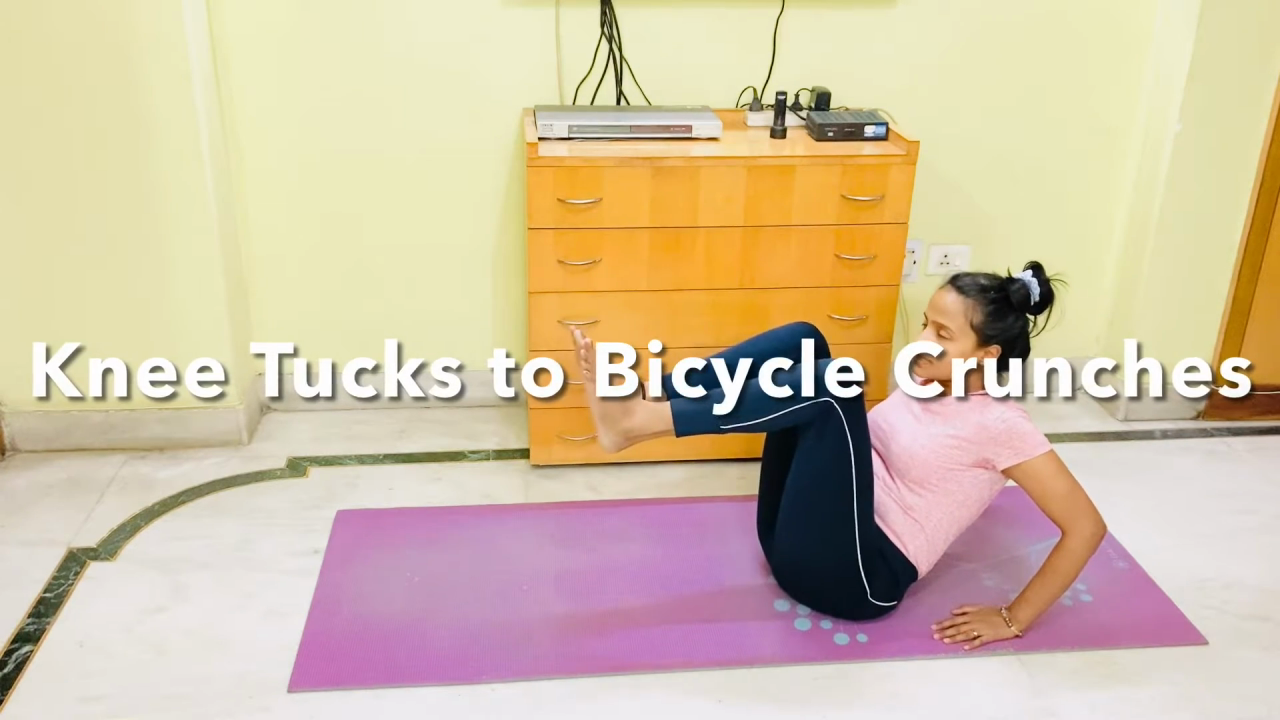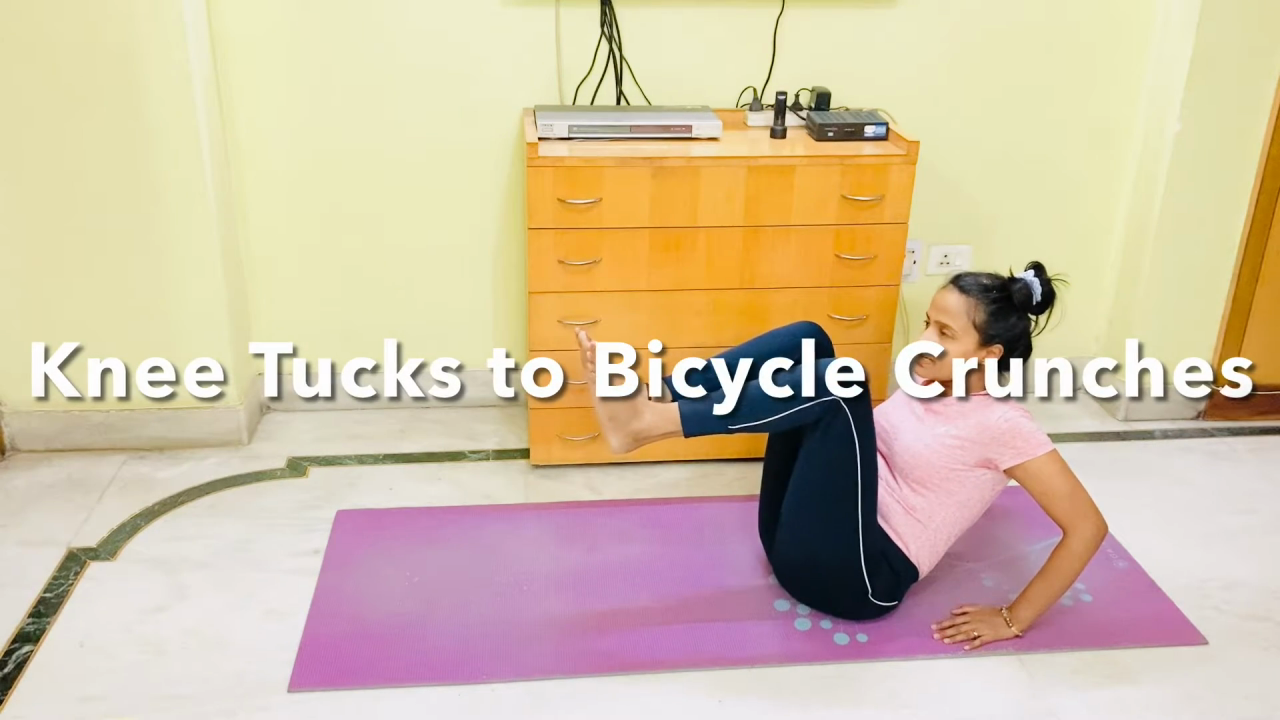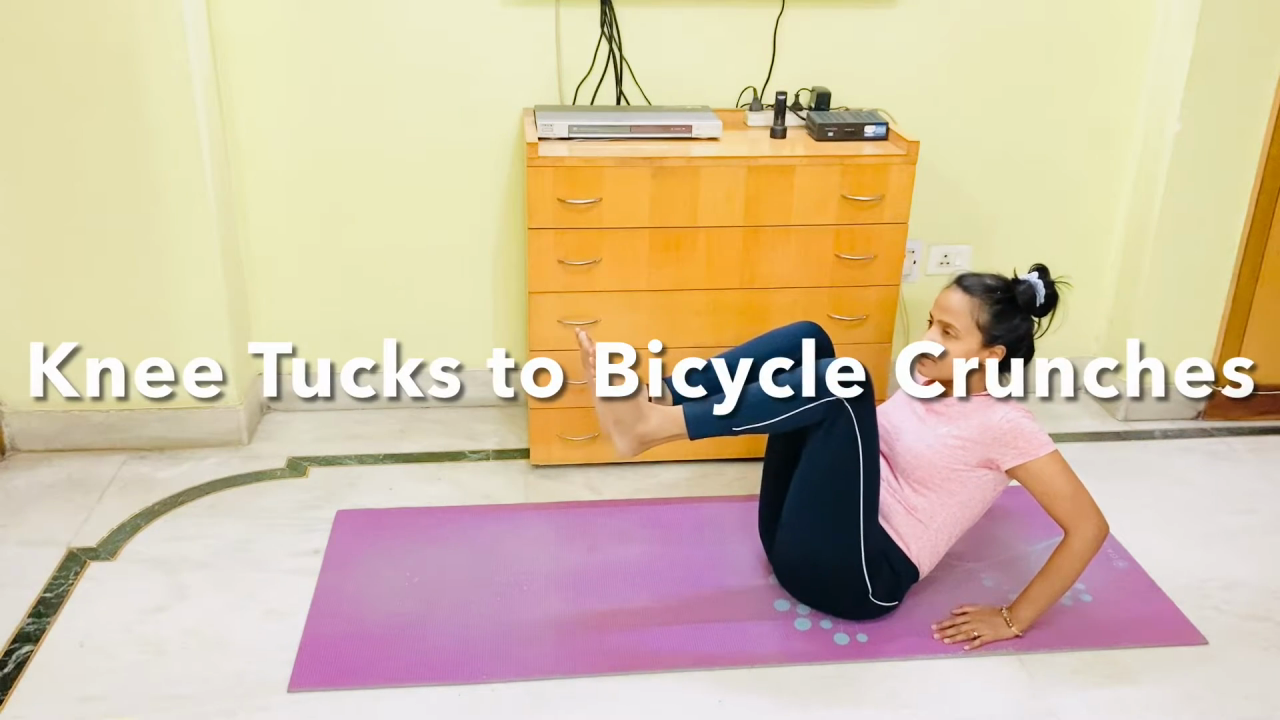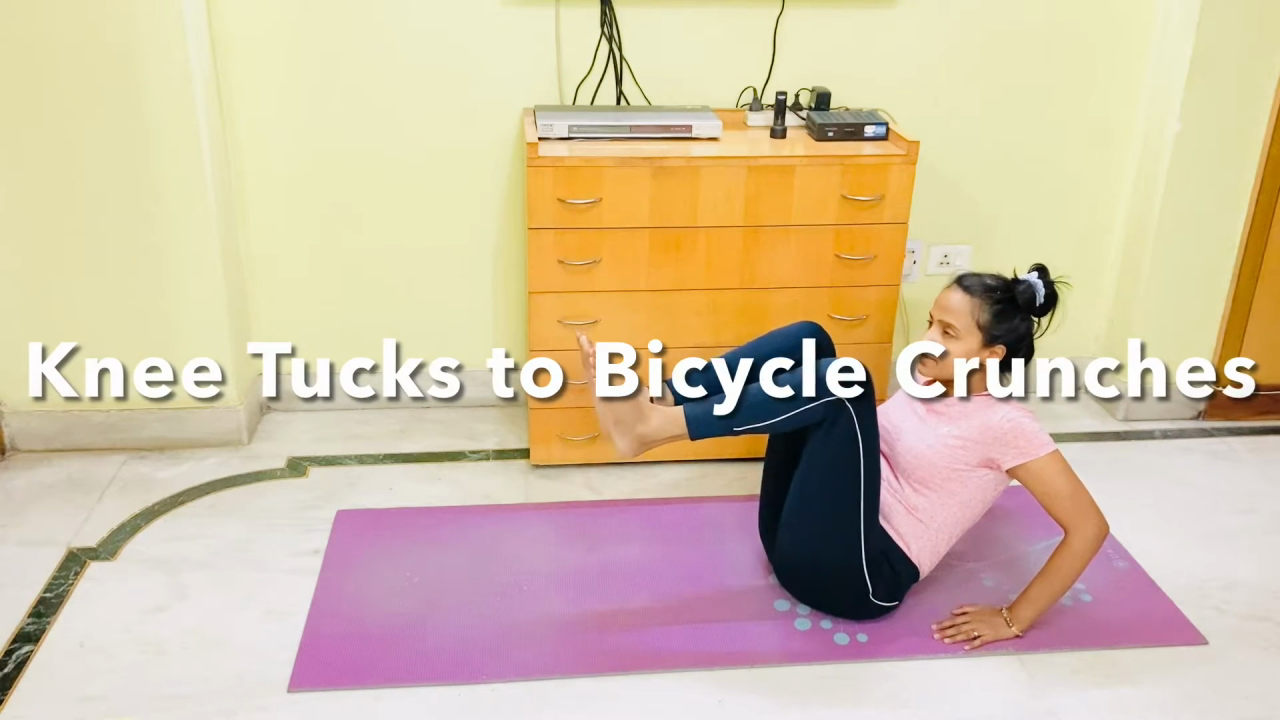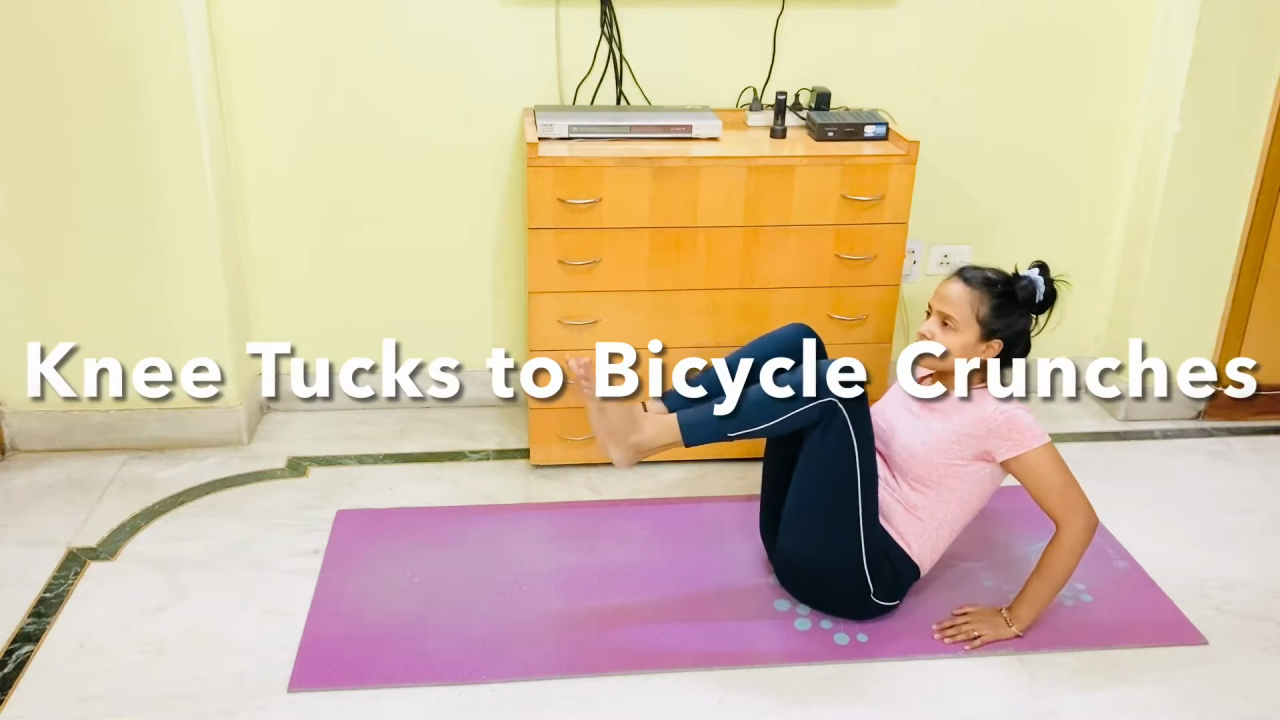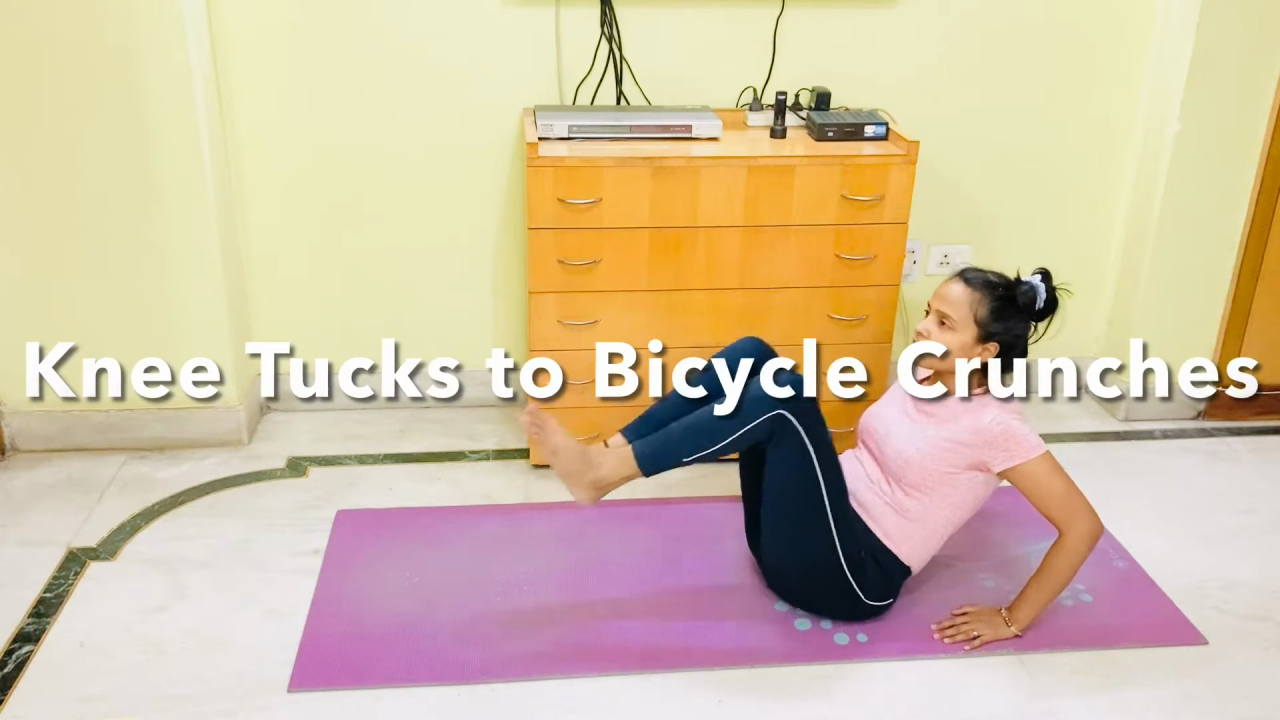
dt=0.2s
person 1, frame 1
left shoulder: (999, 427)
right shoulder: (926, 382)
left elbow: (1086, 528)
left wrist: (1012, 620)
left hip: (856, 574)
right hip: (797, 533)
left knee: (827, 383)
right knee: (801, 340)
left ankle: (637, 423)
right ankle: (644, 401)
person 1, frame 2
left shoulder: (1002, 427)
right shoulder: (927, 382)
left elbow: (1087, 528)
left wrist: (1012, 620)
left hip: (856, 574)
right hip: (797, 533)
left knee: (836, 381)
right knee: (806, 339)
left ankle: (645, 423)
right ankle: (652, 402)
person 1, frame 3
left shoulder: (1004, 427)
right shoulder: (927, 381)
left elbow: (1088, 528)
left wrist: (1013, 620)
left hip: (855, 573)
right hip: (798, 532)
right knee: (806, 339)
left ankle: (652, 426)
right ankle: (655, 402)
person 1, frame 4
left shoulder: (1004, 427)
right shoulder: (927, 381)
left elbow: (1088, 528)
left wrist: (1012, 621)
left hip: (856, 574)
right hip: (798, 534)
right knee: (807, 339)
left ankle: (652, 428)
right ankle: (657, 404)
person 1, frame 5
left shoulder: (999, 419)
right shoulder: (923, 377)
left elbow: (1078, 522)
left wrist: (1014, 619)
left hip: (857, 574)
right hip: (799, 535)
left knee: (833, 385)
right knee: (798, 343)
left ankle: (646, 437)
right ankle: (650, 413)
person 1, frame 6
left shoulder: (994, 427)
right shoulder: (920, 382)
left elbow: (1082, 527)
left wrist: (1012, 619)
left hip: (851, 575)
right hip: (811, 528)
left knee: (777, 397)
right knee: (751, 357)
left ankle: (604, 472)
right ankle: (608, 453)
